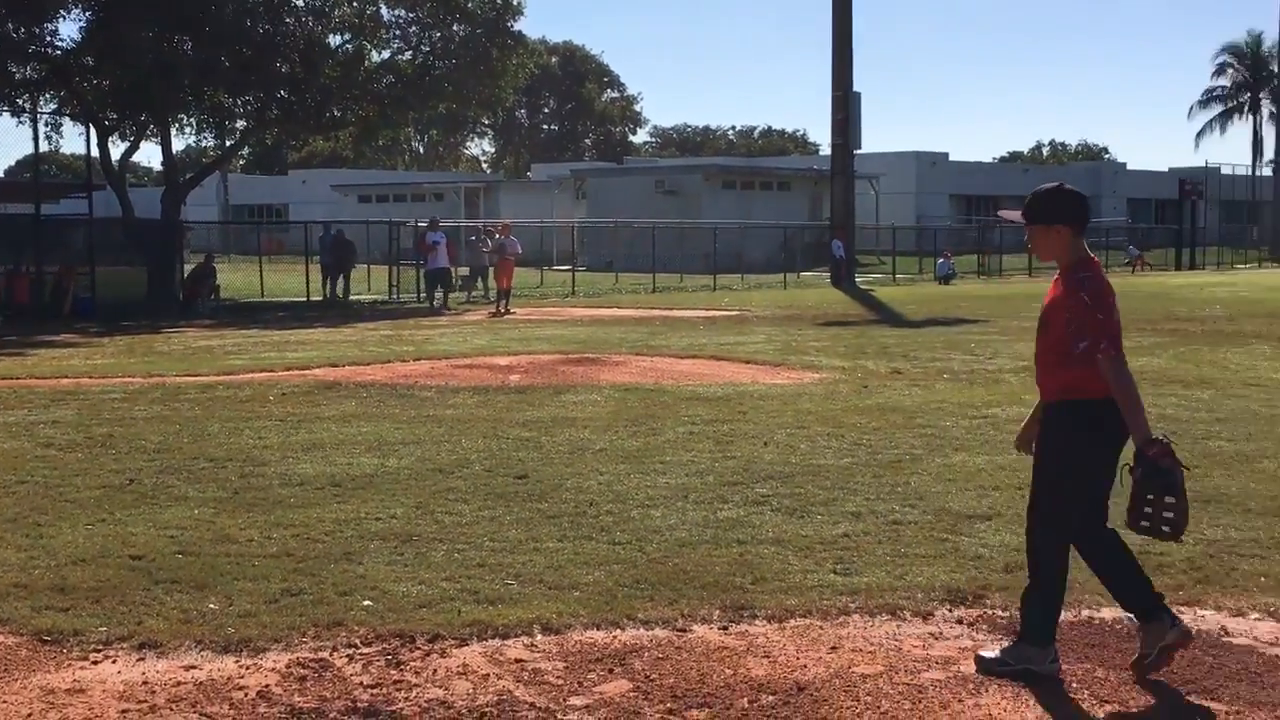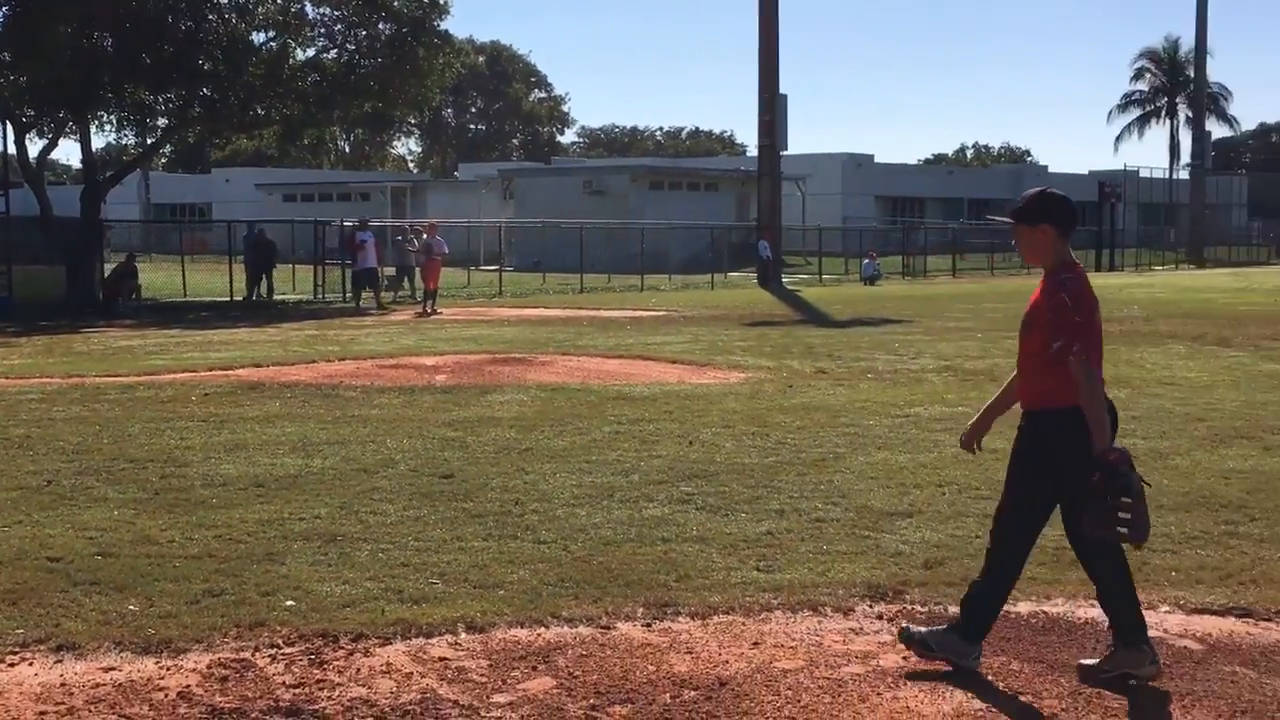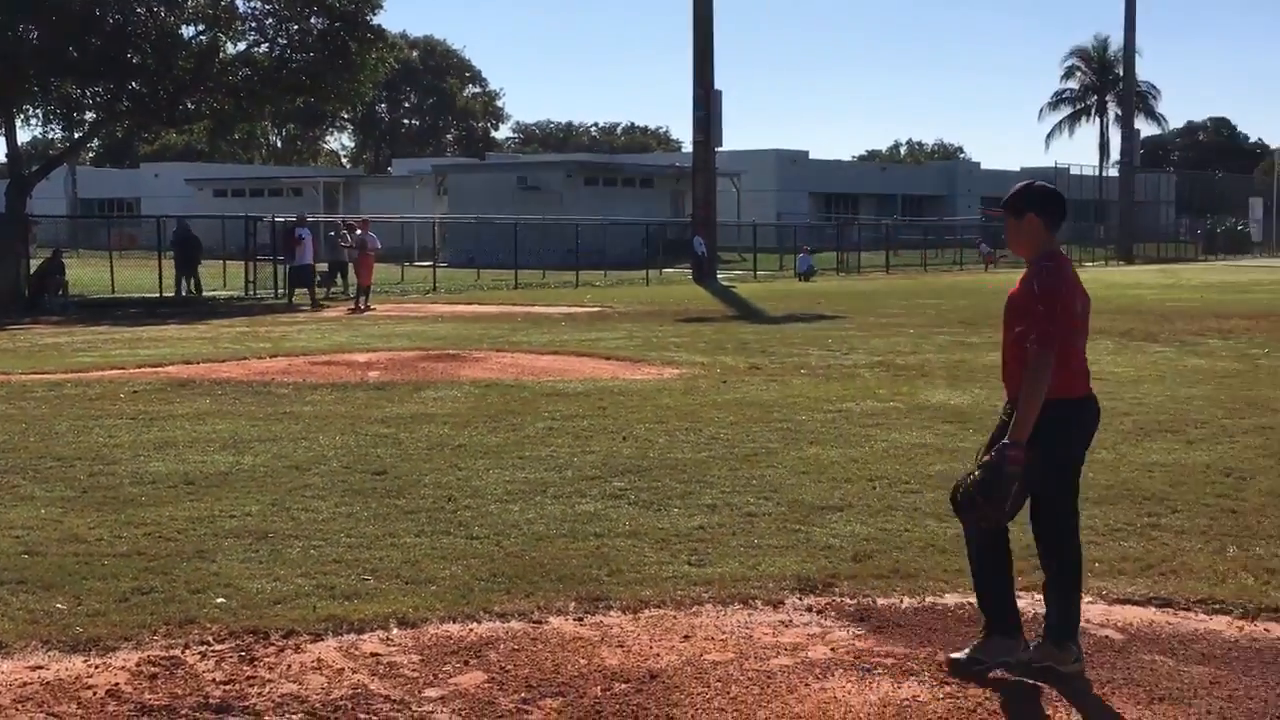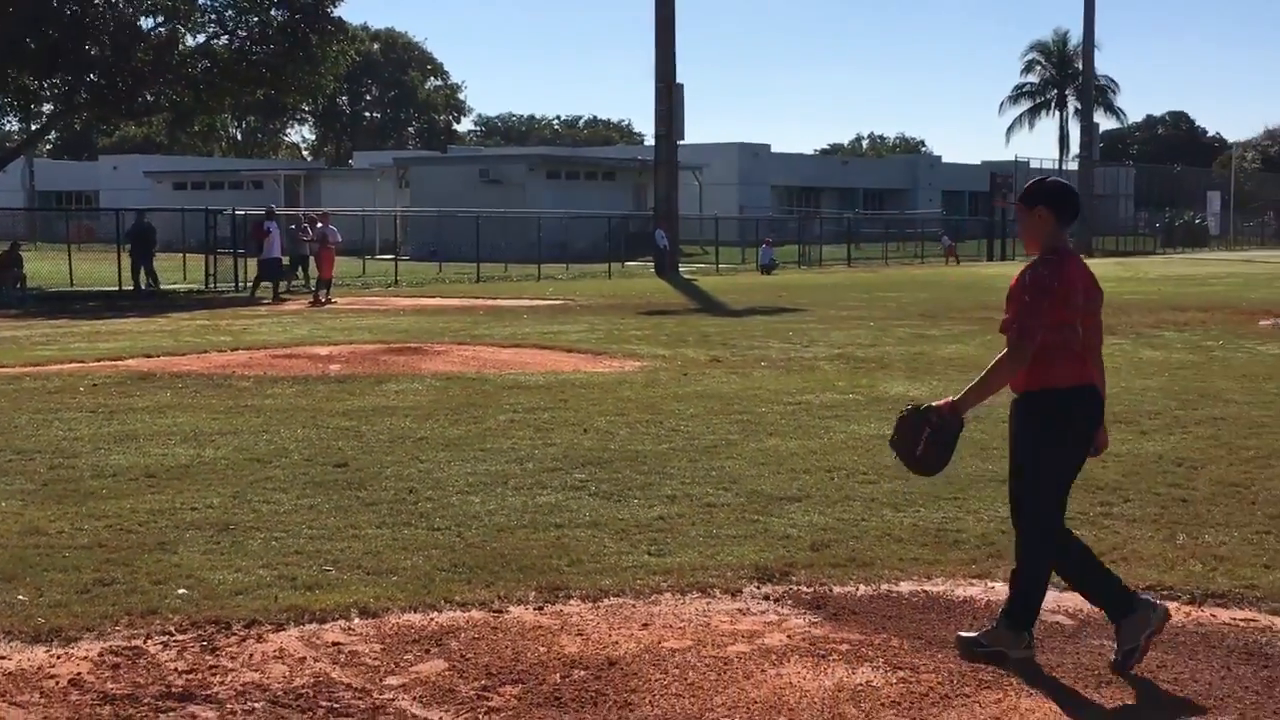
dt=0.2s
person 1, frame 1
left shoulder: (1080, 291)
right shoulder: (1078, 280)
left elbow: (1115, 367)
left wrist: (1143, 439)
right wrist: (1037, 417)
left hip: (1080, 420)
right hip: (1092, 414)
left knee: (1049, 529)
right knee: (1088, 526)
left ankle: (1035, 647)
right ankle: (1158, 621)
person 1, frame 2
left shoulder: (1064, 291)
right shoulder: (1064, 284)
left elbow: (1085, 373)
right elbow: (1031, 370)
left wrist: (1102, 448)
right wrist: (985, 418)
left hip: (1059, 429)
right hip: (1064, 424)
left knee: (1012, 533)
right knee: (1093, 537)
left ankle: (965, 637)
right ankle: (1133, 646)
person 1, frame 3
left shoulder: (1039, 282)
right shoulder: (1060, 277)
left elbow: (1040, 368)
left wrist: (1015, 439)
right wrist: (1013, 423)
left hip: (1047, 419)
right hip: (1068, 411)
left knee: (983, 519)
right knee: (1055, 530)
left ankle: (1002, 637)
right ankle: (1061, 641)
person 1, frame 4
left shoulder: (1040, 275)
right shoulder: (1081, 274)
left elbow: (1016, 357)
right elbow: (1091, 350)
left wrist: (962, 403)
right wrist: (1093, 418)
left hip: (1047, 410)
right hip: (1081, 404)
left knee: (1037, 525)
right knee: (1042, 523)
left ankle: (1131, 611)
right ankle: (1013, 629)
